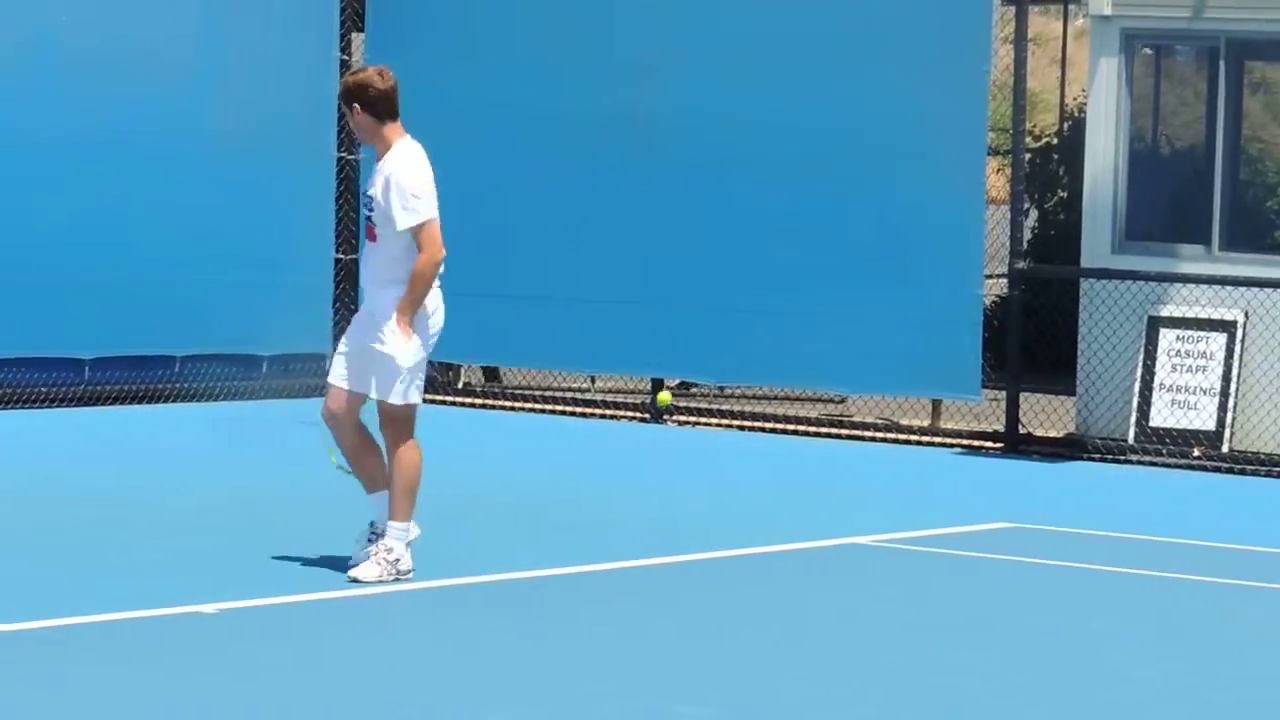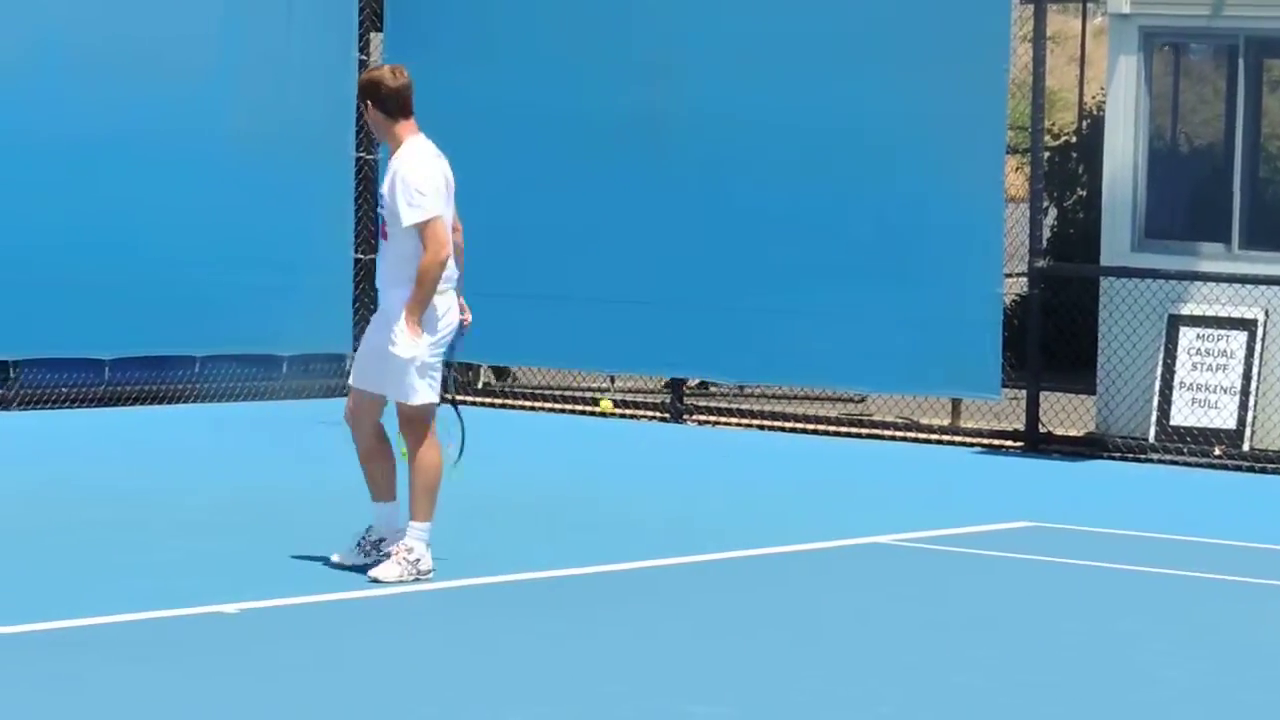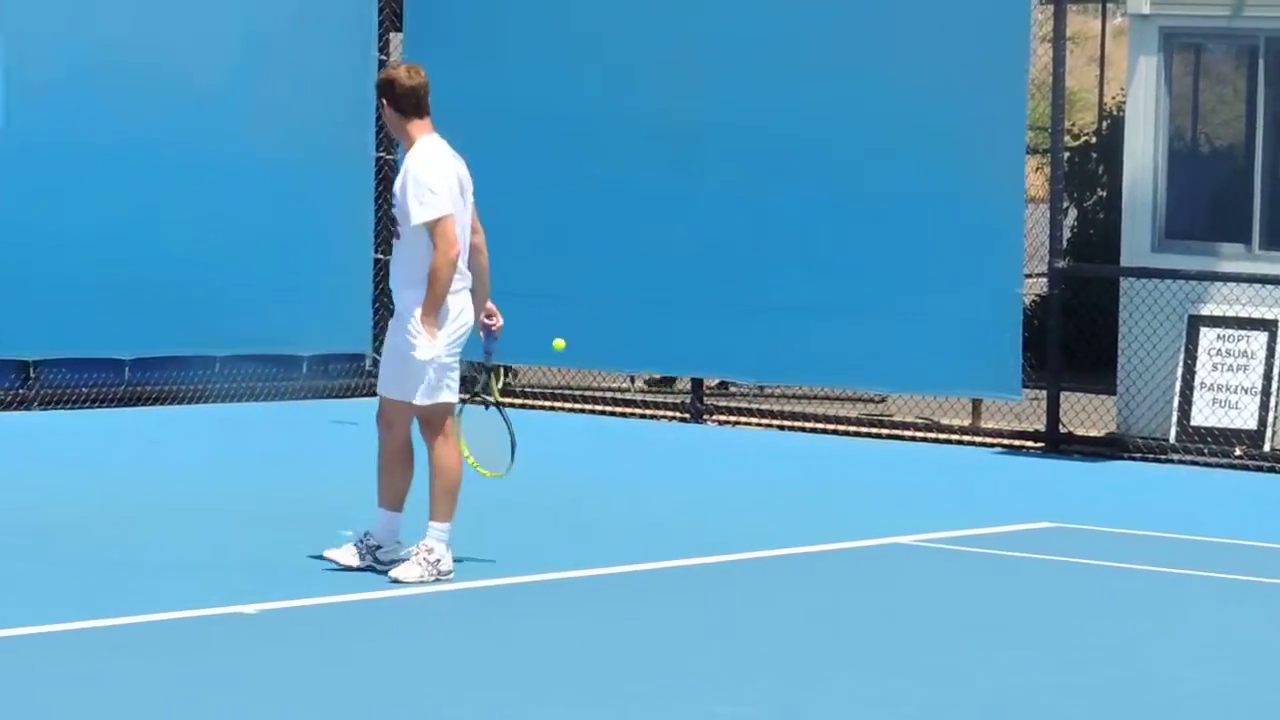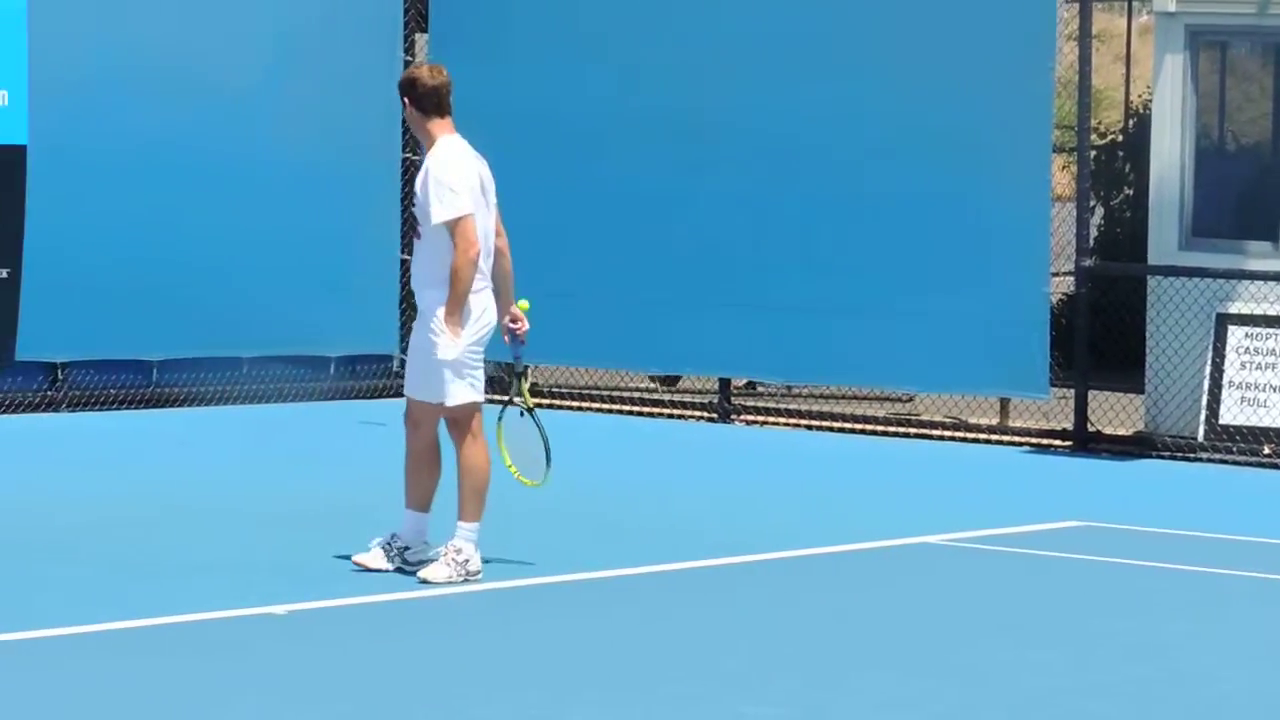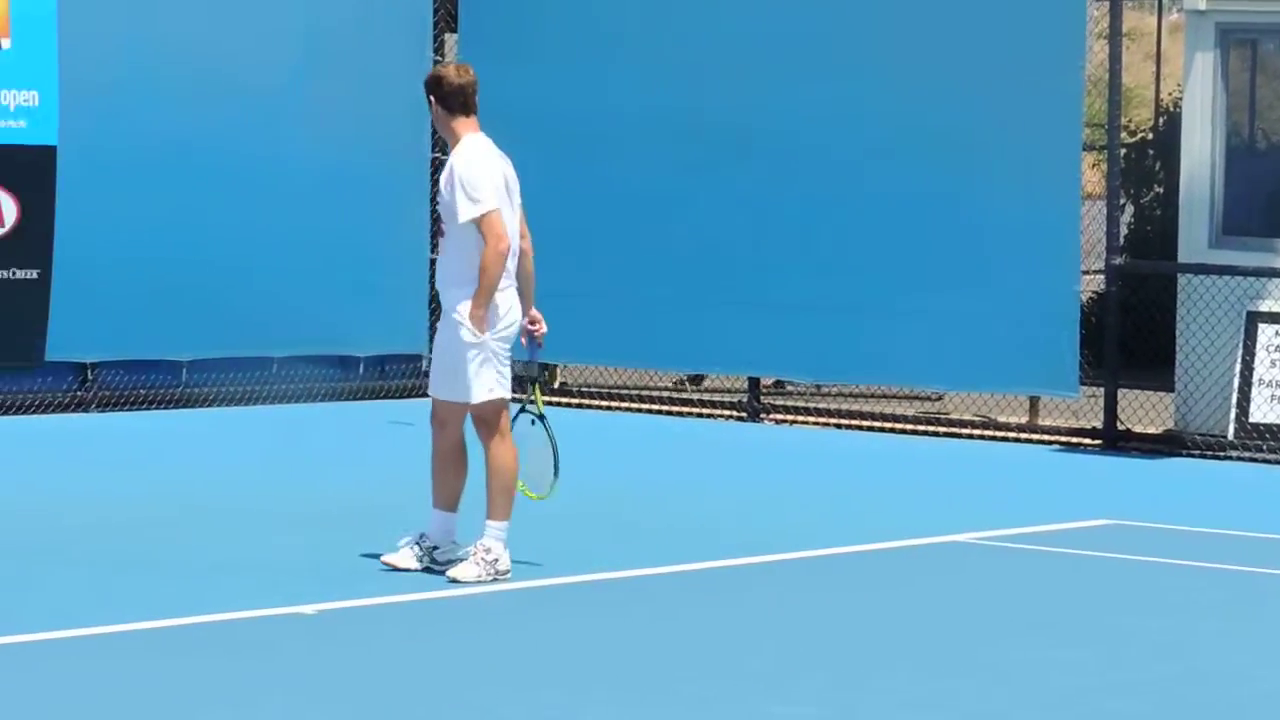
dt=0.1s
person 1, frame 1
left shoulder: (403, 169)
right shoulder: (390, 162)
left elbow: (431, 252)
left wrist: (406, 316)
left hip: (401, 318)
right hip: (373, 314)
left knee: (397, 427)
right knee: (338, 411)
left ankle: (396, 548)
right ankle: (390, 520)
person 1, frame 2
left shoulder: (412, 167)
right shoulder: (415, 158)
left elbow: (438, 250)
right elbow: (457, 235)
left wrist: (416, 314)
right wrist: (456, 298)
left hip: (416, 318)
right hip: (390, 314)
left knee: (416, 426)
right knee: (360, 415)
left ankle: (416, 548)
right ankle: (384, 530)
person 1, frame 3
left shoulder: (422, 166)
right shoulder: (442, 158)
left elbow: (448, 249)
right elbow: (476, 238)
left wrist: (431, 316)
right wrist: (482, 301)
left hip: (429, 316)
right hip: (410, 314)
left knee: (436, 427)
right knee: (390, 423)
left ankle: (437, 550)
right ankle: (382, 540)
person 1, frame 4
left shoulder: (442, 165)
right shoulder: (465, 158)
left elbow: (468, 248)
right elbow: (500, 241)
left wrist: (454, 315)
right wrist: (507, 305)
left hip: (452, 317)
right hip: (433, 314)
left knee: (463, 427)
right knee: (418, 424)
left ankle: (465, 550)
right ankle: (409, 541)
person 1, frame 5
left shoulder: (467, 163)
right shoulder: (487, 157)
left elbow: (500, 242)
right elbow: (522, 240)
left wrist: (480, 310)
right wrist: (528, 307)
left hip: (476, 316)
right hip: (459, 315)
left knee: (490, 425)
right knee: (445, 423)
left ankle: (495, 549)
right ankle: (437, 541)
